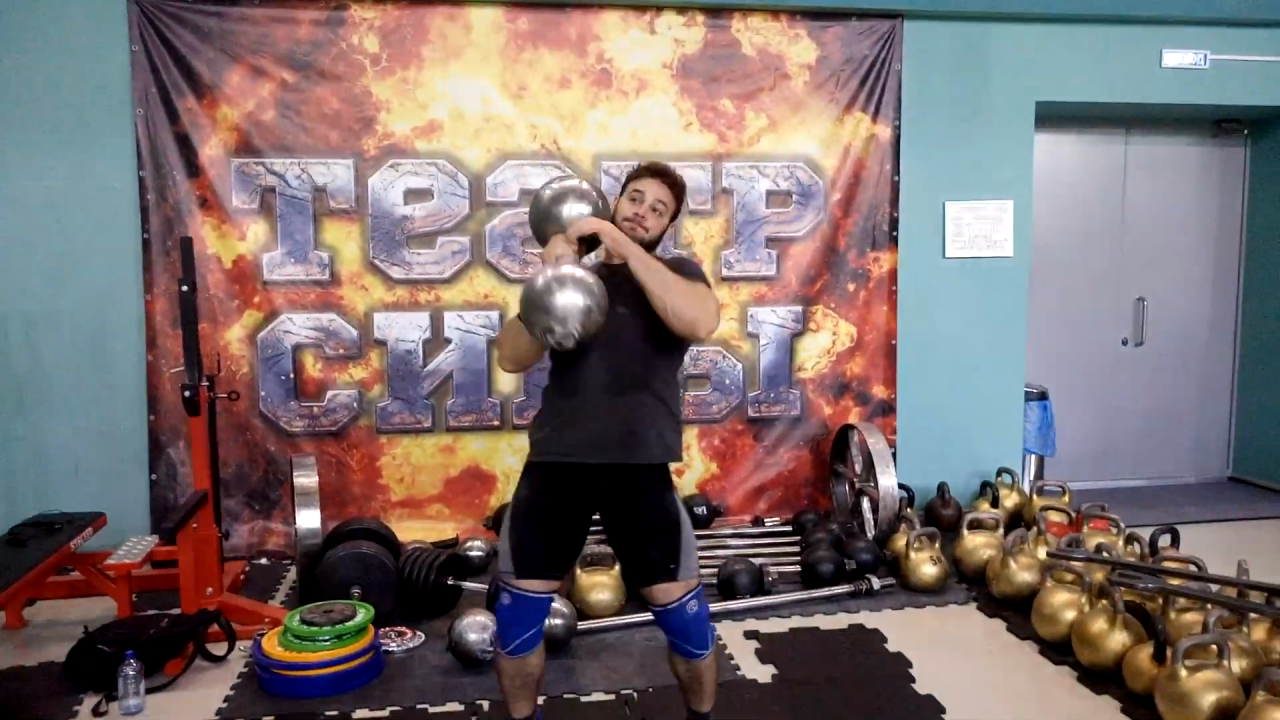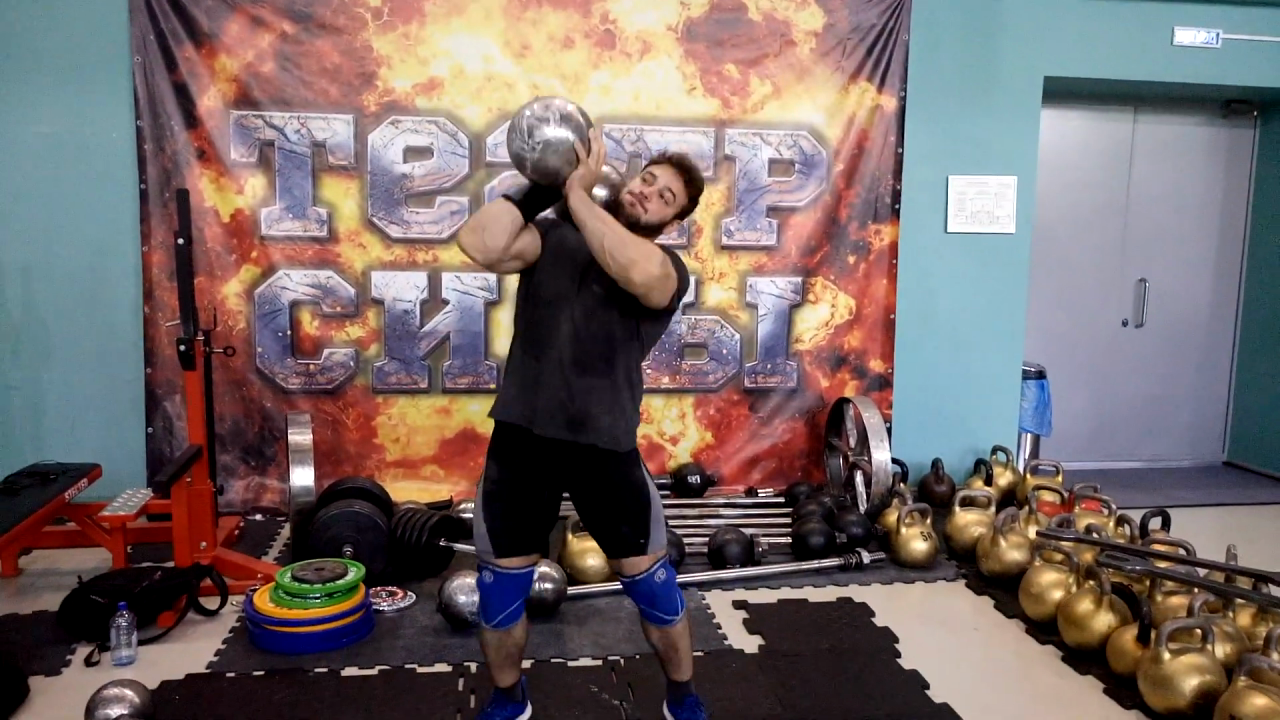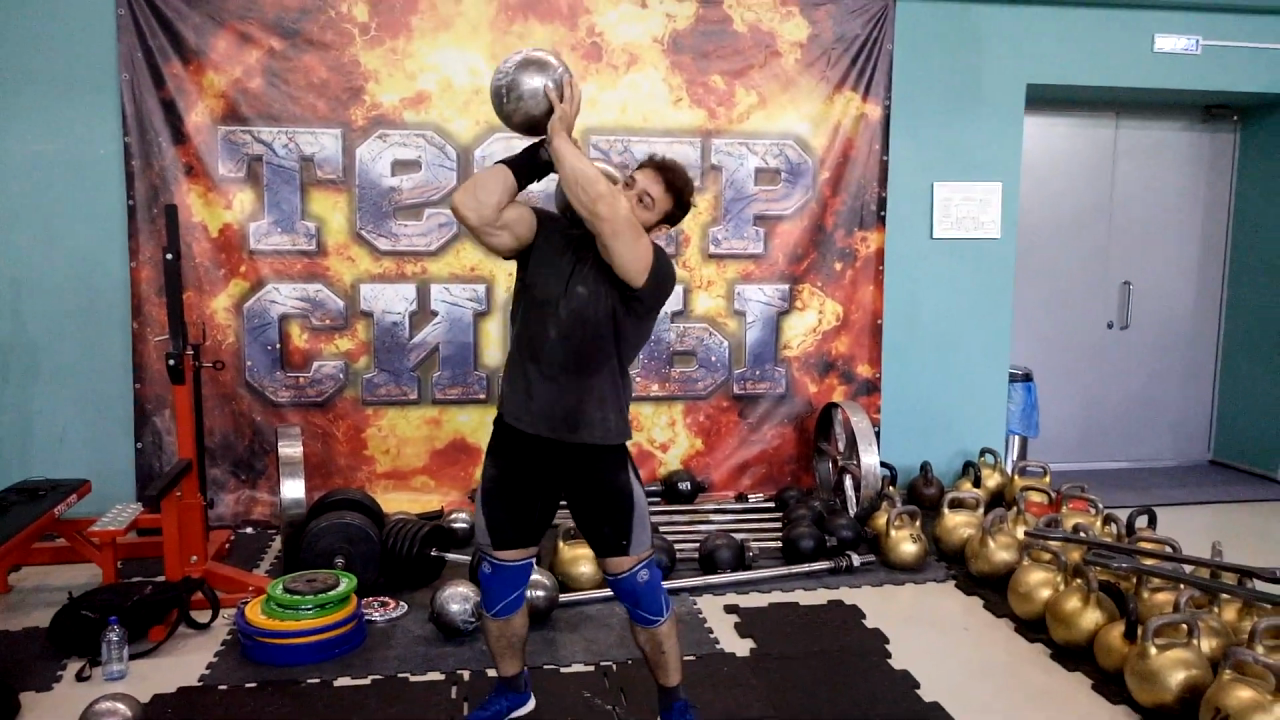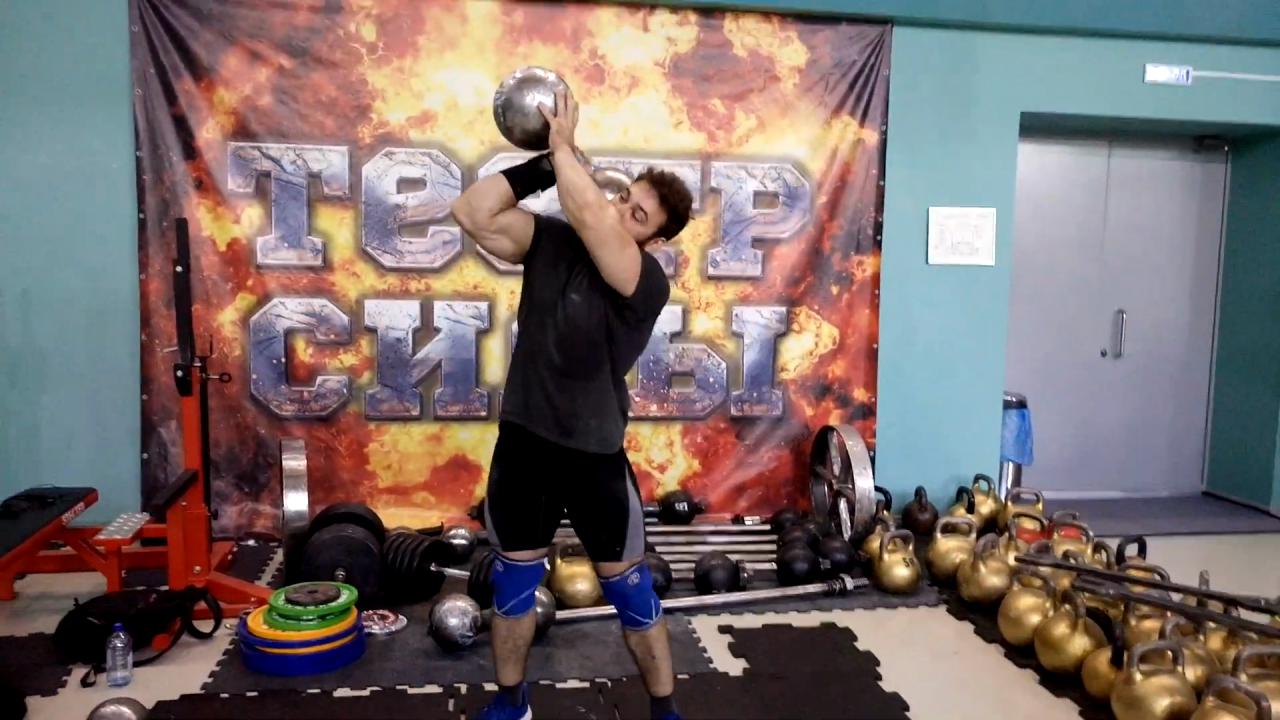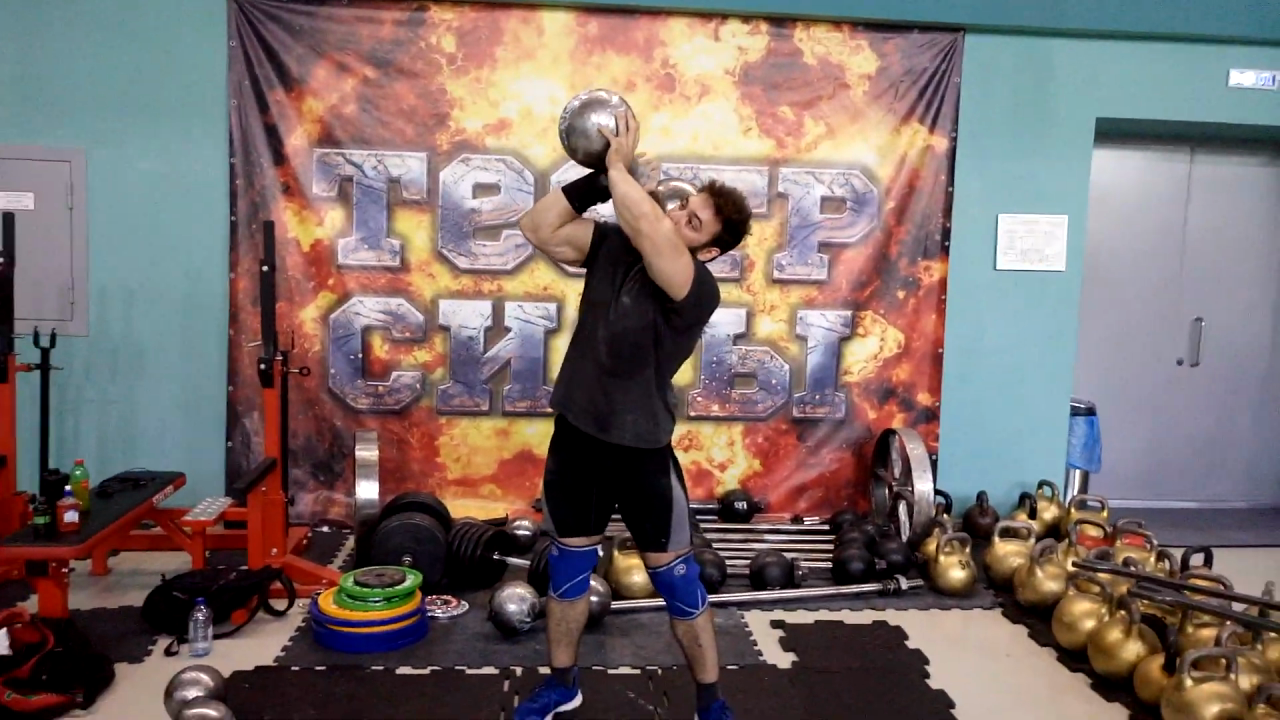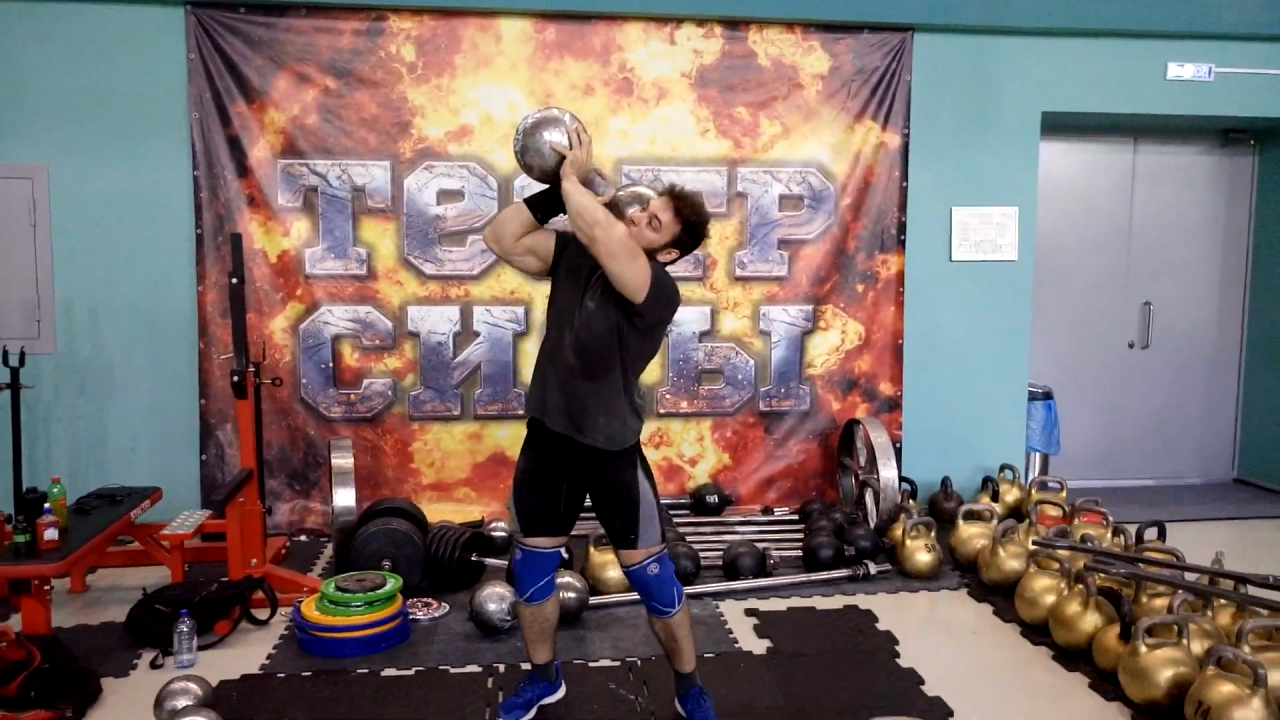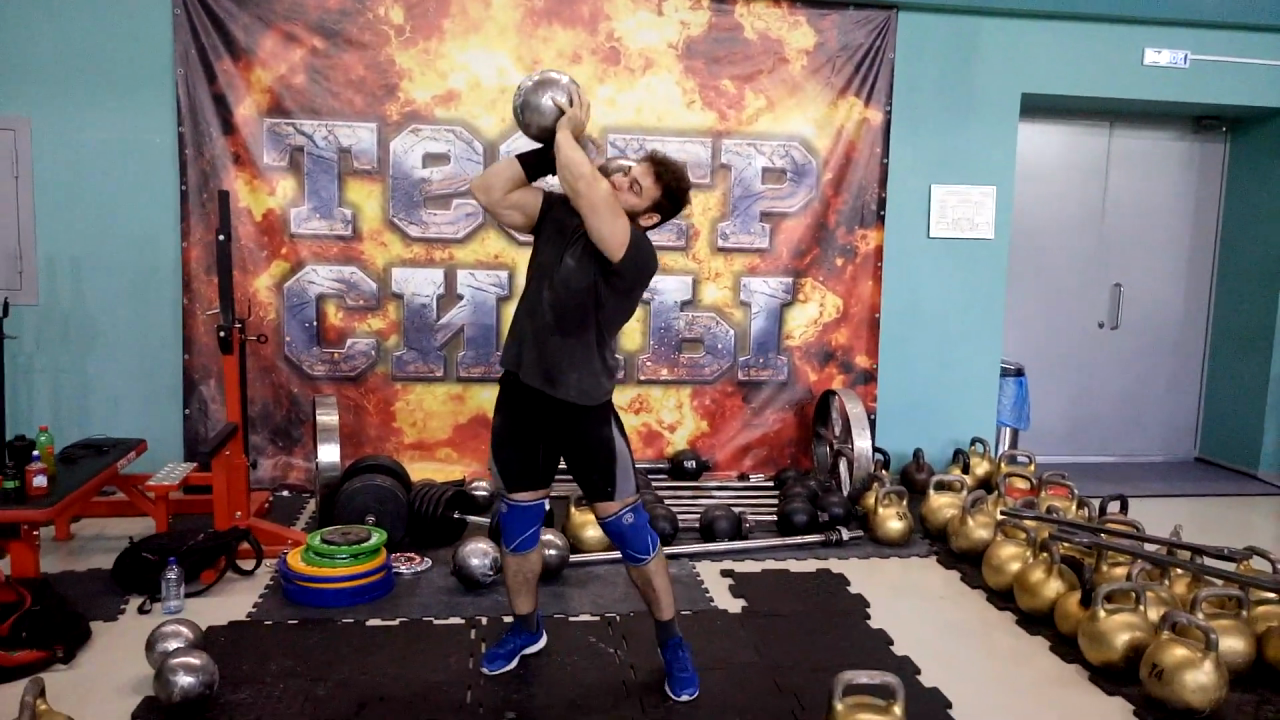
dt=0.4s
person 1, frame 1
left shoulder: (678, 274)
left elbow: (701, 321)
right elbow: (511, 357)
left wrist: (626, 248)
left hip: (640, 468)
right hip: (556, 461)
left knee: (683, 611)
right knee: (517, 610)
person 1, frame 2
left shoulder: (669, 270)
right shoulder: (551, 238)
left elbow: (637, 272)
right elbow: (476, 244)
left wrist: (576, 189)
right wrist: (541, 187)
left hip: (604, 444)
right hip: (522, 435)
left knee: (651, 580)
right knee: (501, 586)
person 1, frame 3
left shoulder: (653, 272)
right shoulder: (546, 234)
left elbow: (603, 212)
right elbow: (472, 208)
left wrist: (560, 134)
right wrist: (538, 152)
left hip: (595, 446)
right hip: (518, 437)
left knee: (636, 582)
right knee: (501, 579)
person 1, frame 4
left shoulder: (646, 282)
right shoulder: (550, 241)
left elbow: (592, 219)
right elbow: (472, 213)
left wrist: (565, 145)
right wrist: (542, 163)
left hip: (594, 454)
right hip: (523, 441)
left knee: (627, 586)
right knee: (513, 580)
person 1, frame 5
left shoulder: (697, 290)
right shoulder: (612, 247)
left elbow: (647, 229)
right elbow: (538, 227)
left wrist: (619, 163)
right wrist: (600, 178)
left hip: (640, 448)
right hip: (576, 436)
left knee: (674, 576)
right knee: (569, 565)
person 1, frame 6
left shoulder: (656, 291)
right shoulder: (575, 254)
left elbow: (599, 232)
right elbow: (501, 238)
left wrist: (574, 175)
right wrist: (556, 190)
left hip: (611, 448)
right hip: (548, 436)
left knee: (652, 576)
right knee: (533, 568)
person 1, frame 7
left shoulder: (636, 253)
right shoulder: (556, 214)
left elbow: (584, 187)
right elbow: (486, 190)
left wrist: (567, 131)
right wrist: (549, 149)
left hip: (584, 404)
right hip: (522, 394)
left knee: (625, 525)
right knee: (518, 520)
left ankle: (671, 639)
right ankle: (526, 627)
